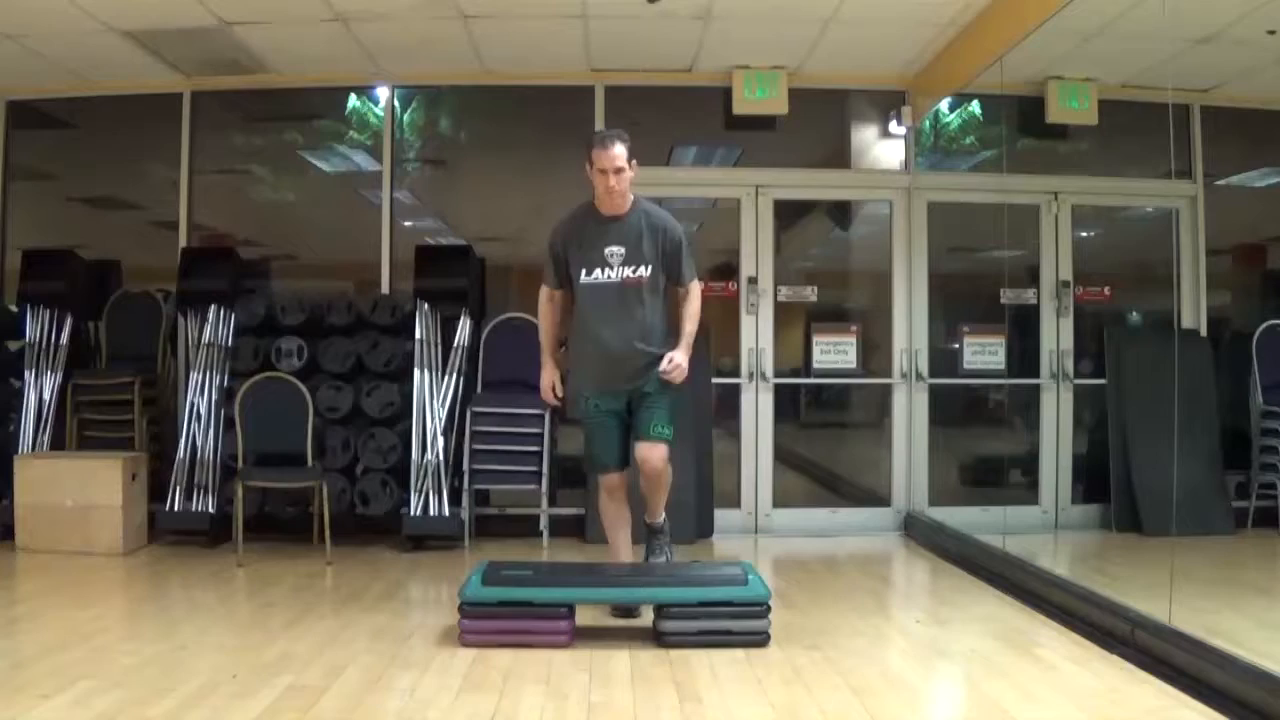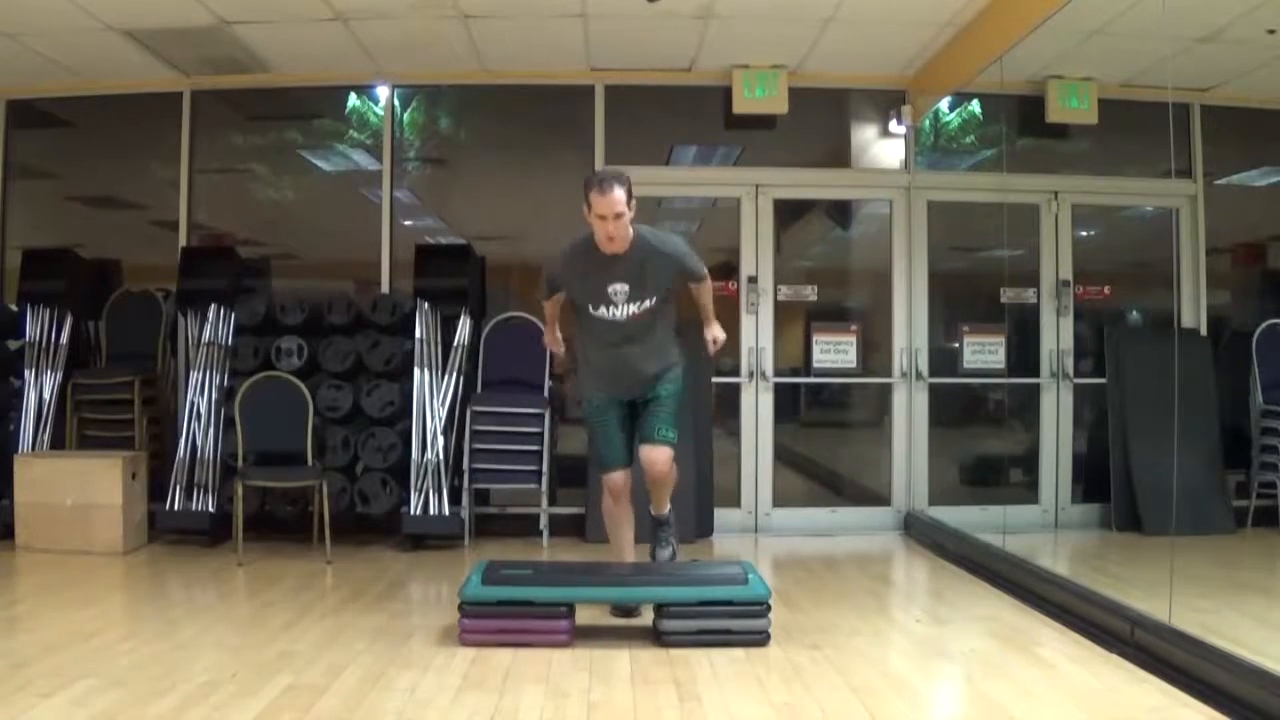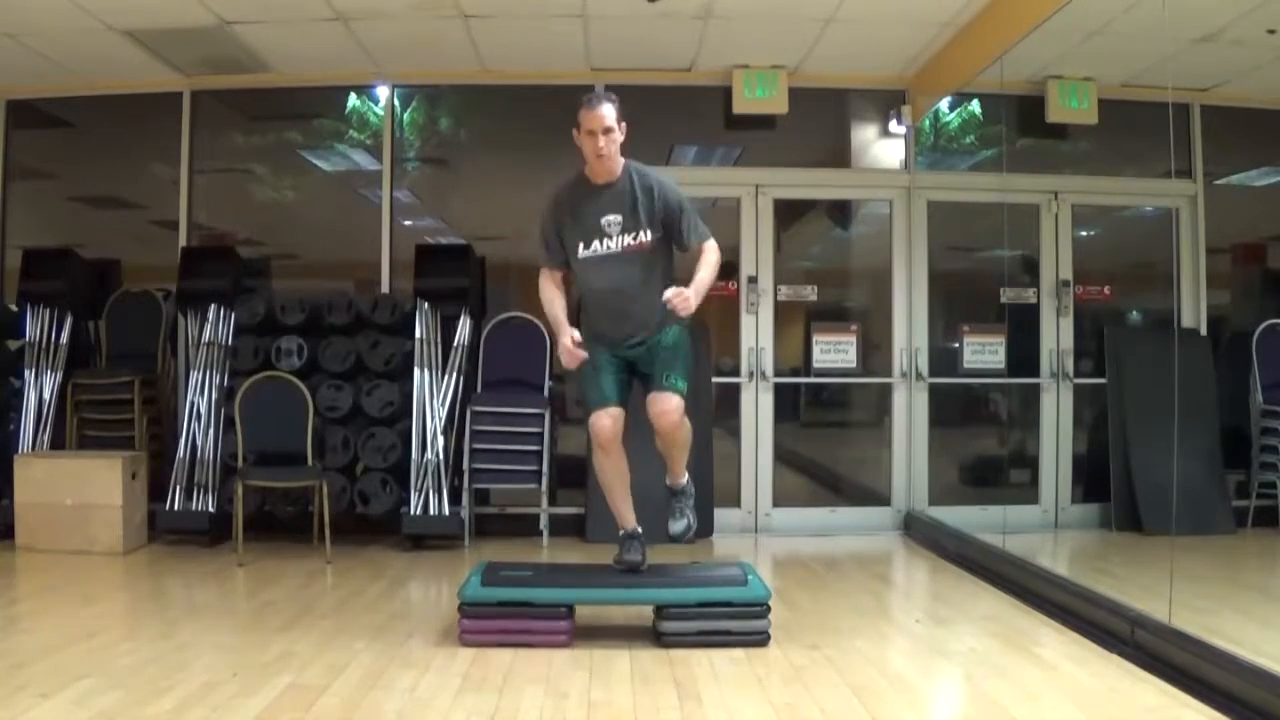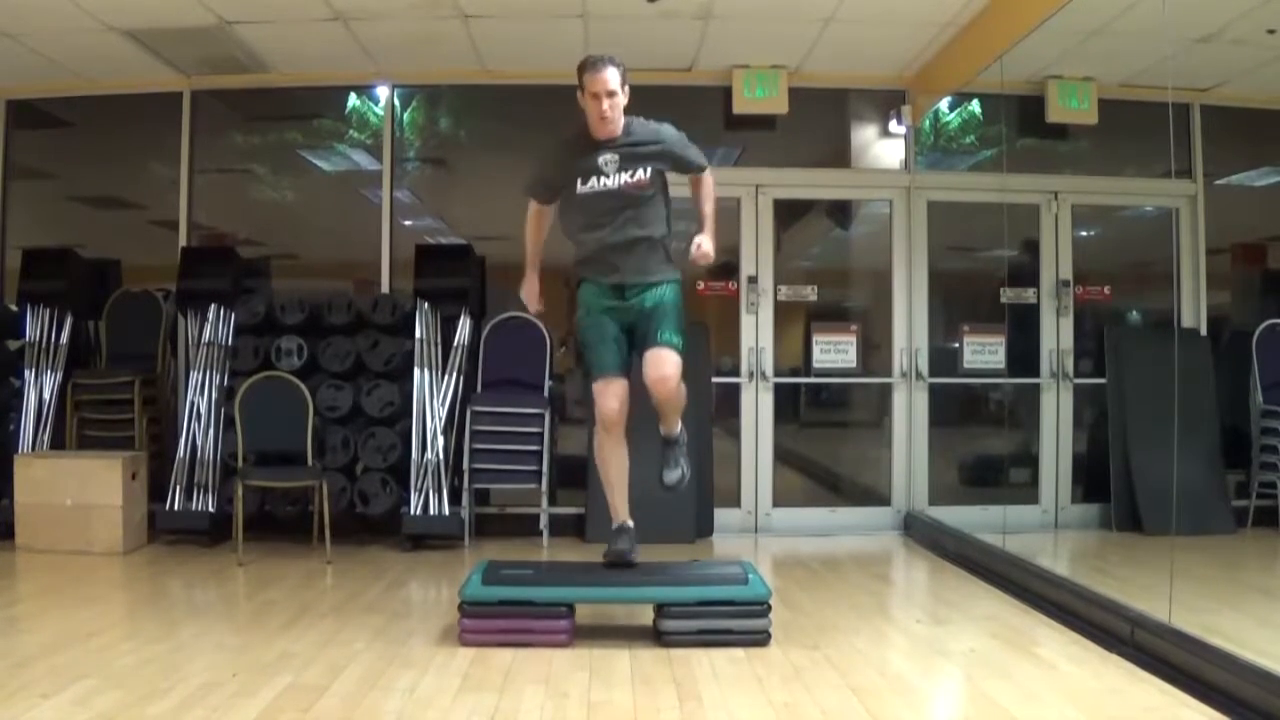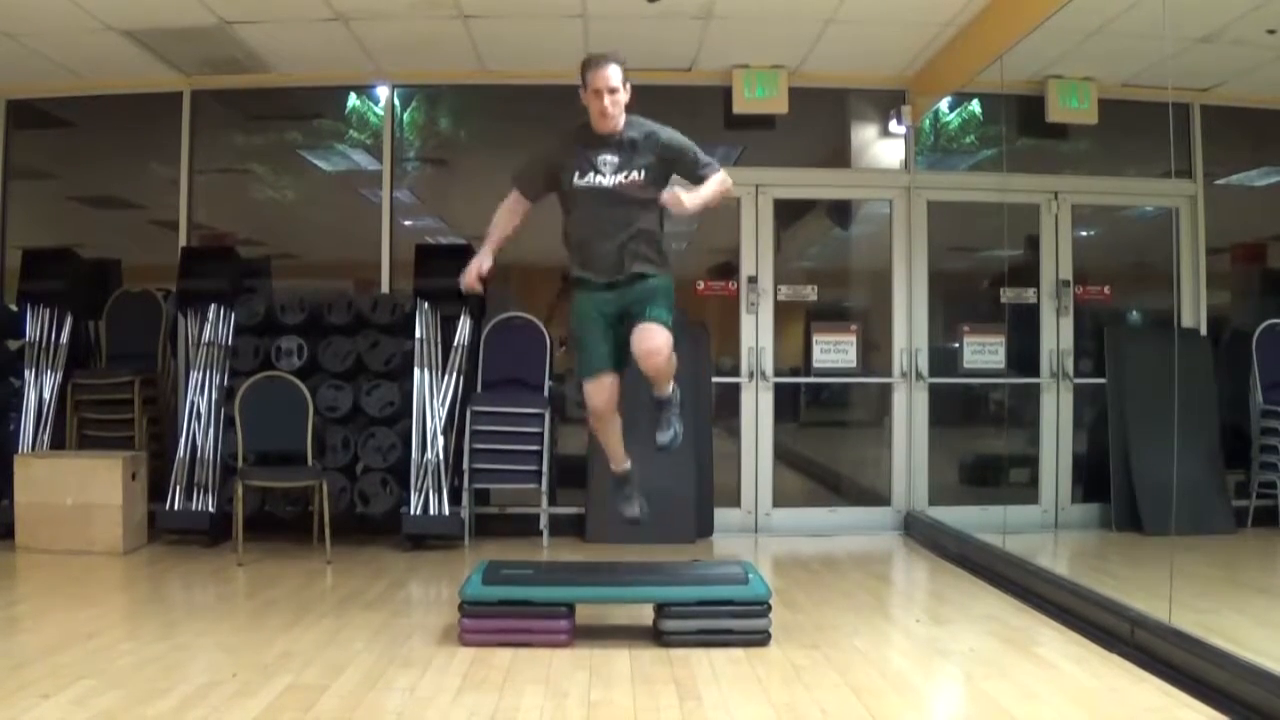
dt=1s
person 1, frame 1
left shoulder: (662, 226)
right shoulder: (569, 230)
left elbow: (689, 290)
right elbow: (551, 296)
left wrist: (683, 347)
right wrist: (548, 361)
left hip: (652, 370)
right hip: (594, 379)
left knee: (652, 458)
right knee: (611, 481)
left ankle: (657, 525)
person 1, frame 2
left shoulder: (666, 251)
right shoulder: (568, 262)
left elbow: (699, 279)
right elbow: (551, 298)
left wrist: (712, 324)
right wrist: (551, 331)
left hip: (659, 376)
right hip: (601, 386)
left knee: (657, 460)
right knee: (615, 481)
left ankle: (662, 515)
person 1, frame 3
left shoulder: (657, 189)
right shoulder: (563, 203)
left elbow: (707, 248)
right elbow: (550, 276)
left wrist: (695, 293)
right wrist: (562, 328)
left hip: (661, 330)
right hip: (600, 339)
left knee: (666, 413)
right knee: (604, 431)
left ankle: (679, 484)
right ankle: (630, 533)
person 1, frame 4
left shoulder: (660, 139)
right shoulder: (563, 154)
left elbow: (701, 173)
right elbow: (540, 206)
left wrist: (707, 231)
right wrist: (530, 275)
left hip: (656, 285)
right hip: (597, 292)
left knee: (663, 379)
right knee: (609, 410)
left ankle: (672, 434)
right ankle: (621, 525)
person 1, frame 5
left shoulder: (659, 140)
right shoulder: (562, 150)
left elbow: (721, 179)
right elbow: (518, 202)
left wrist: (696, 197)
right wrist: (485, 254)
left hip: (646, 276)
right hip: (591, 286)
left knee: (652, 352)
right knee: (599, 402)
left ankle: (667, 396)
right ankle: (623, 473)
